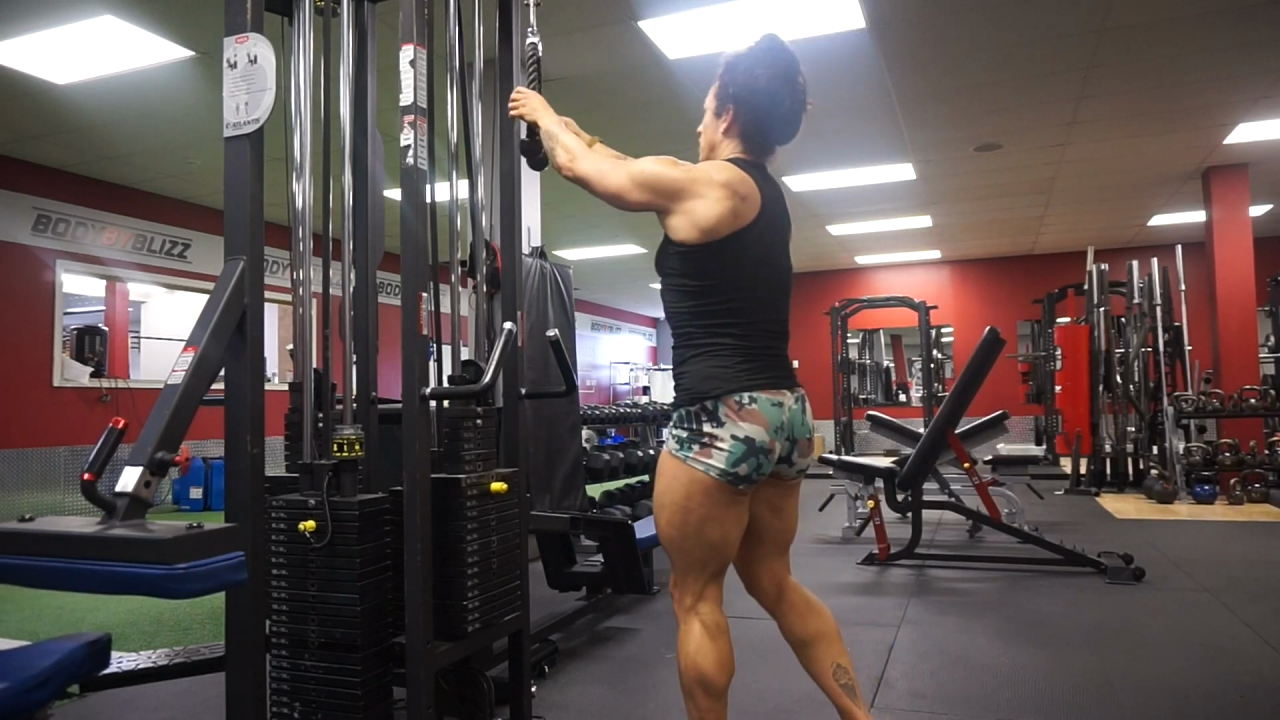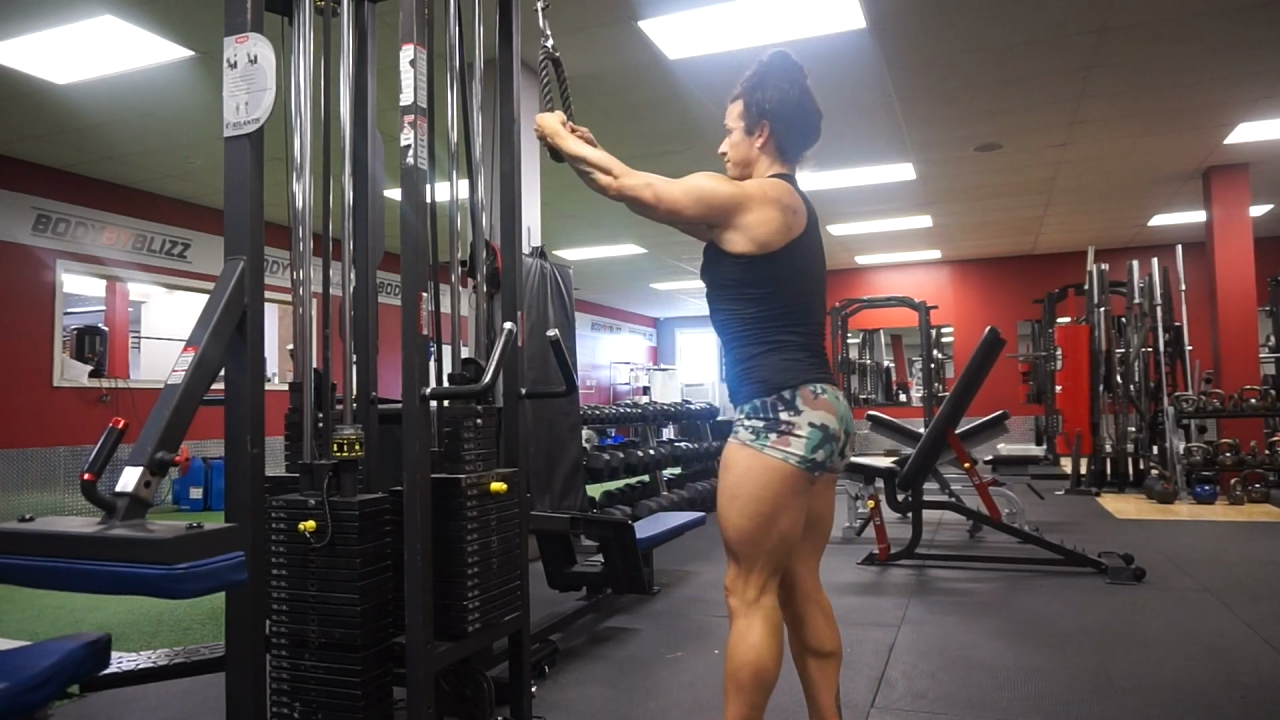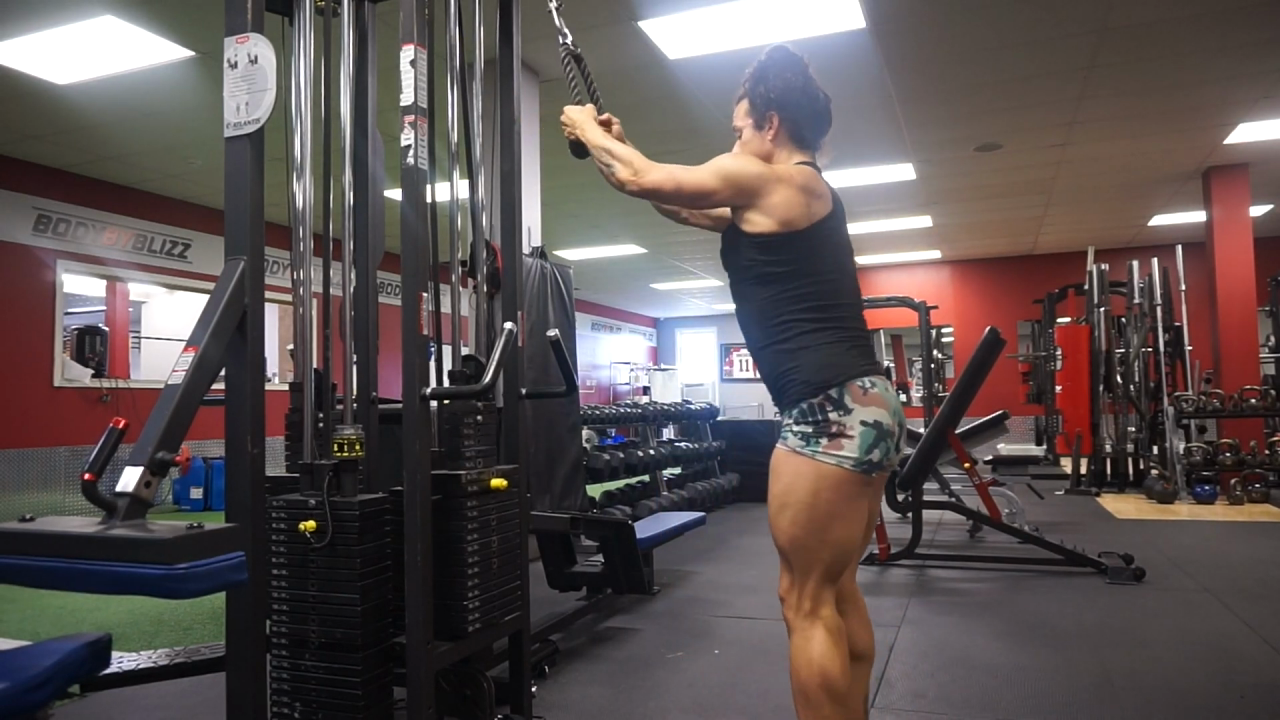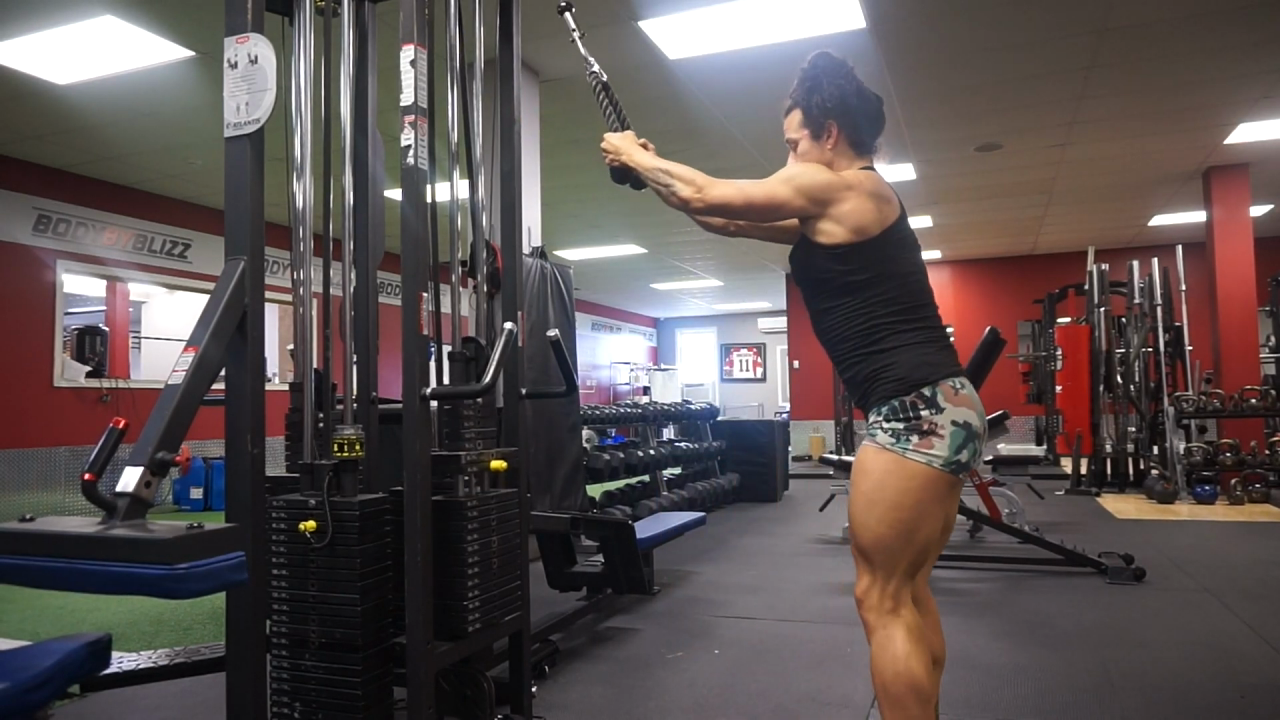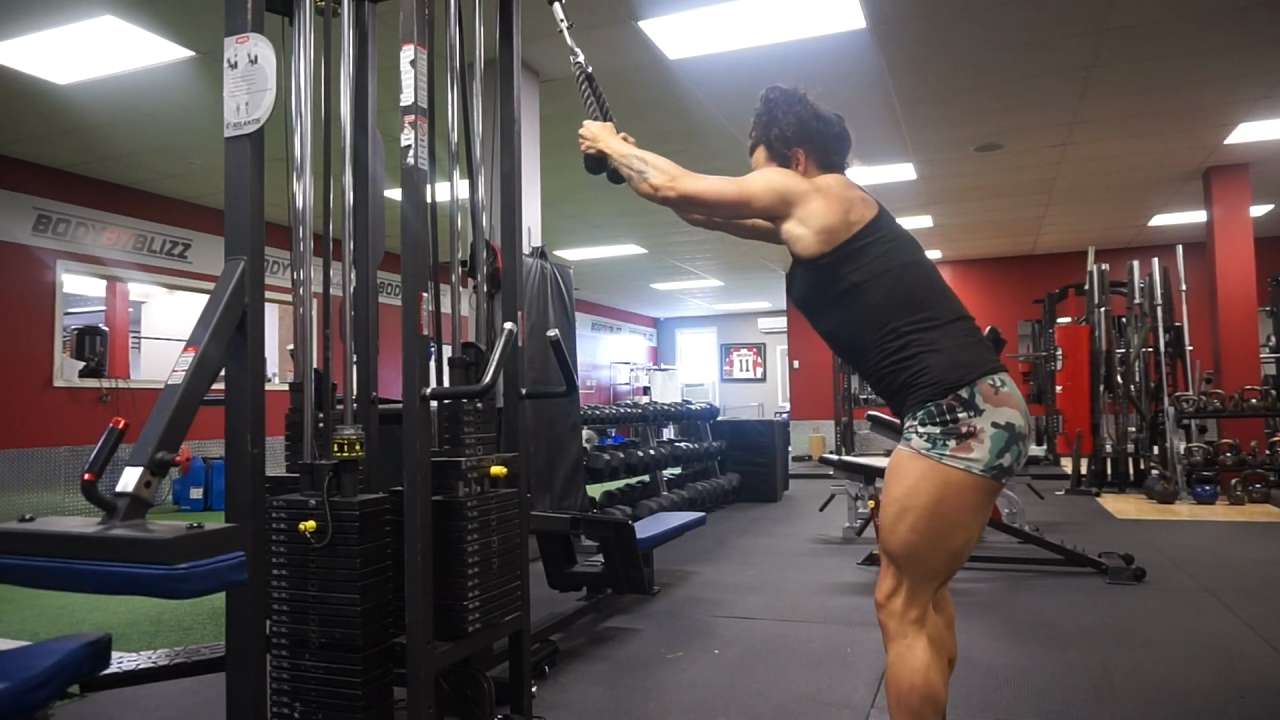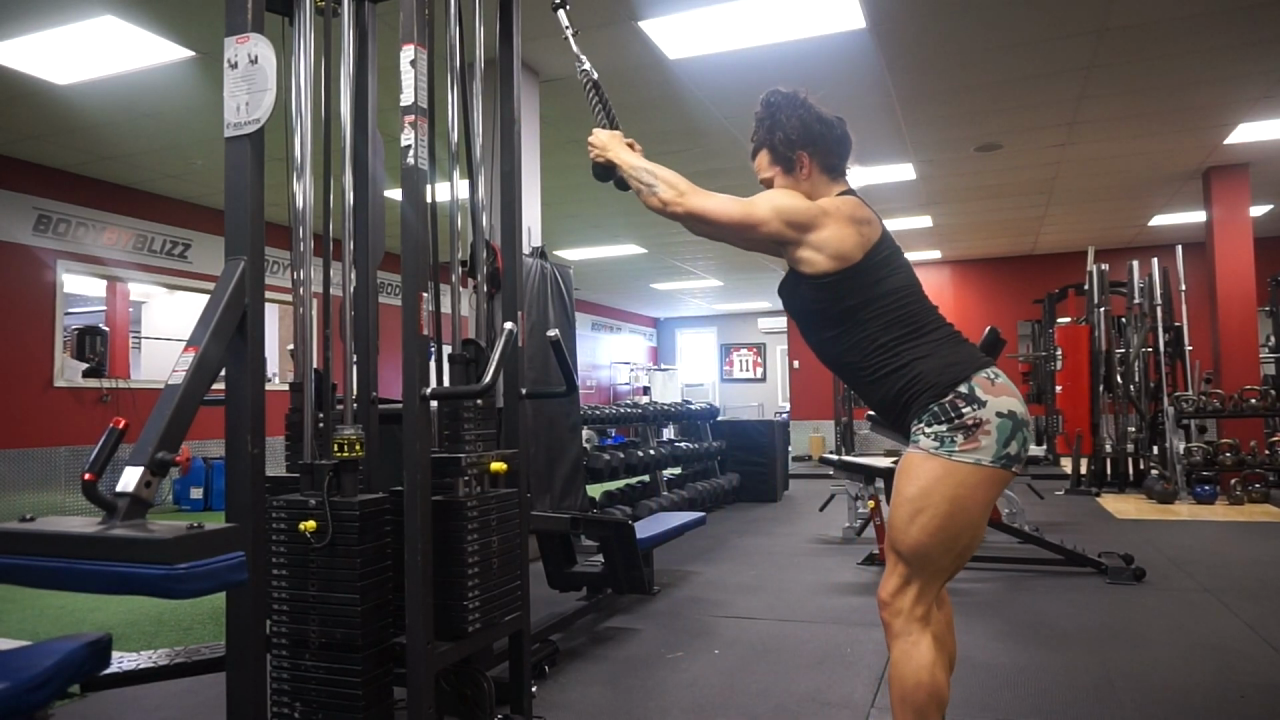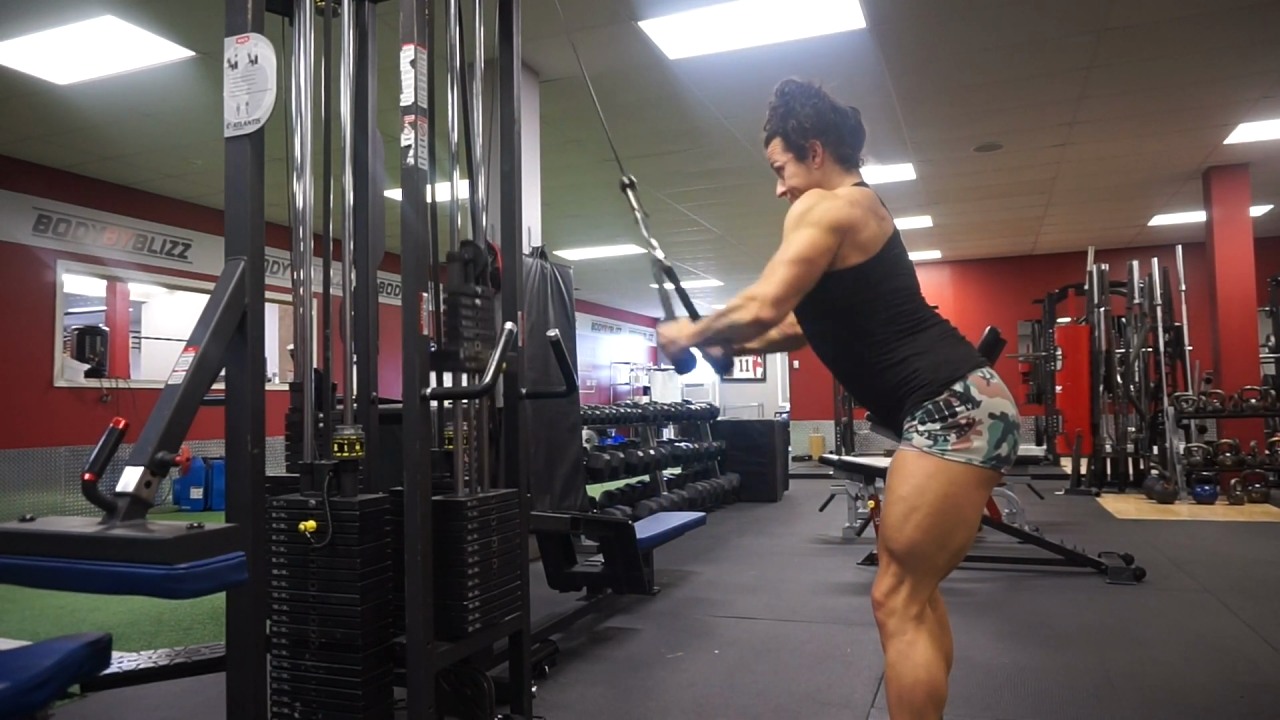
dt=0.7s
person 1, frame 1
left shoulder: (698, 184)
right shoulder: (766, 197)
left elbow: (573, 166)
left wrist: (540, 114)
right wrist: (589, 139)
left hip: (722, 418)
right hip: (782, 411)
left knee: (695, 599)
right knee: (773, 583)
person 1, frame 2
left shoulder: (747, 198)
right shoulder: (782, 205)
left elbow: (629, 186)
right elbow: (656, 199)
left wrist: (560, 138)
right wrist: (589, 149)
left hip: (779, 415)
right hip: (811, 412)
left knee: (748, 592)
right knee: (798, 588)
person 1, frame 3
left shoulder: (769, 180)
right shoulder: (800, 195)
left elbow: (640, 179)
right elbow: (686, 208)
left wrist: (587, 131)
right wrist: (615, 142)
left hip: (829, 410)
right hip: (857, 406)
left knee: (805, 601)
right knee: (834, 592)
person 1, frame 4
left shoulder: (837, 188)
right shoulder: (838, 206)
left elbow: (706, 196)
right elbow: (731, 221)
left wrist: (634, 156)
right wrist: (651, 172)
left hip: (917, 412)
right hip: (935, 411)
left knee: (882, 600)
right knee: (905, 594)
person 1, frame 5
left shoulder: (816, 195)
right shoulder: (826, 215)
left elbow: (678, 186)
right elbow: (711, 213)
left wrist: (608, 144)
right wrist: (631, 161)
left hip: (955, 410)
right hip: (977, 405)
left knee: (901, 605)
right knee: (923, 597)
person 1, frame 6
left shoulder: (817, 217)
right shoulder: (826, 228)
left elbow: (684, 204)
right elbow: (717, 222)
left wrist: (619, 154)
right wrist: (639, 168)
left hip: (963, 413)
right hip: (971, 408)
left knee: (904, 602)
right knee: (922, 594)
person 1, frame 7
left shoulder: (829, 209)
right shoulder: (853, 216)
left elbow: (761, 309)
right elbow: (805, 323)
left wrist: (690, 335)
right wrist: (723, 336)
left hip: (951, 410)
right hip: (957, 408)
left knee: (897, 601)
right knee: (914, 595)
